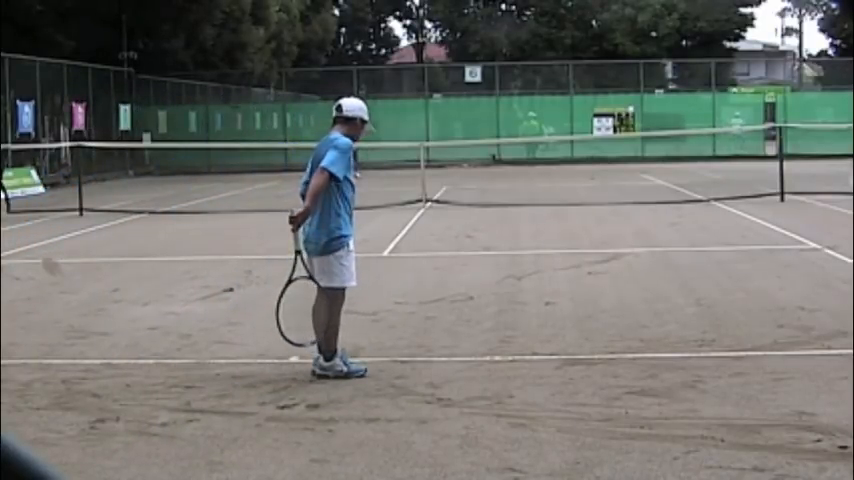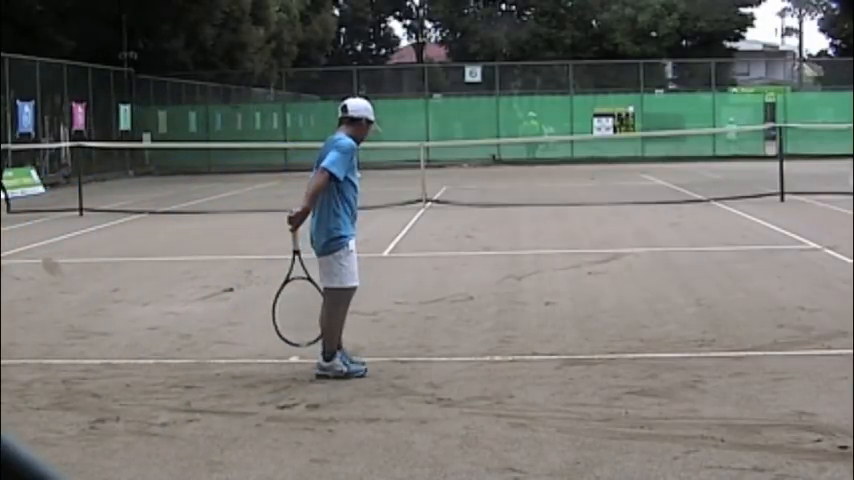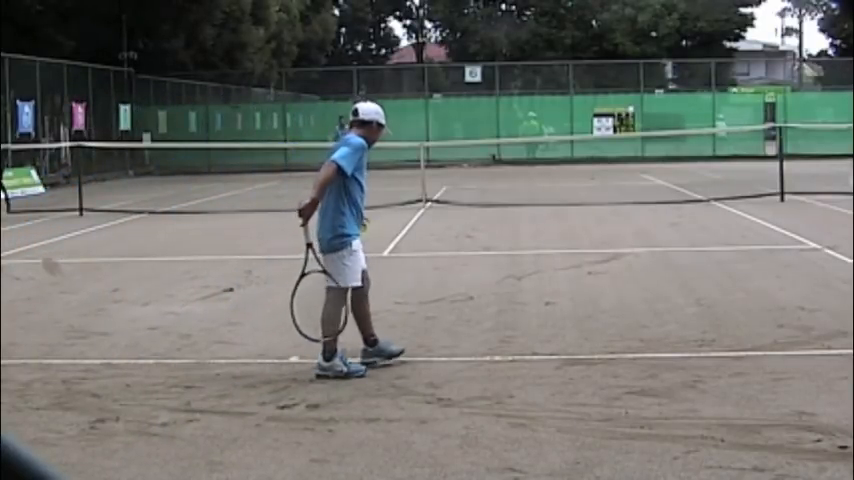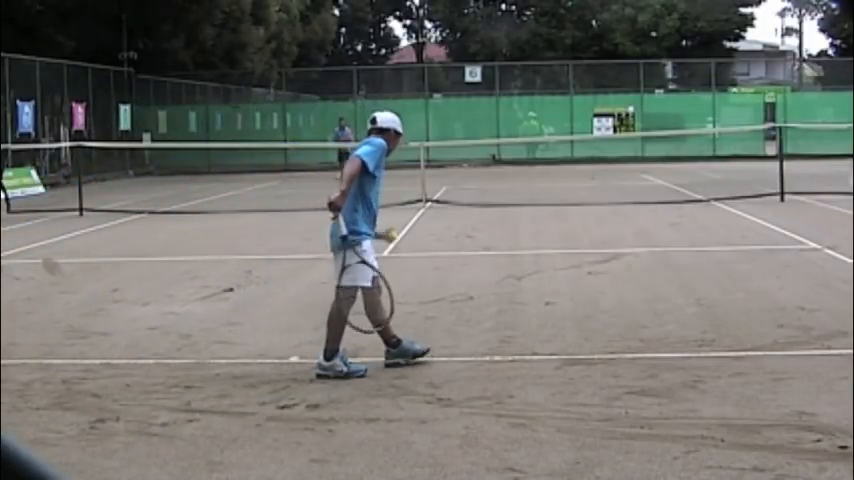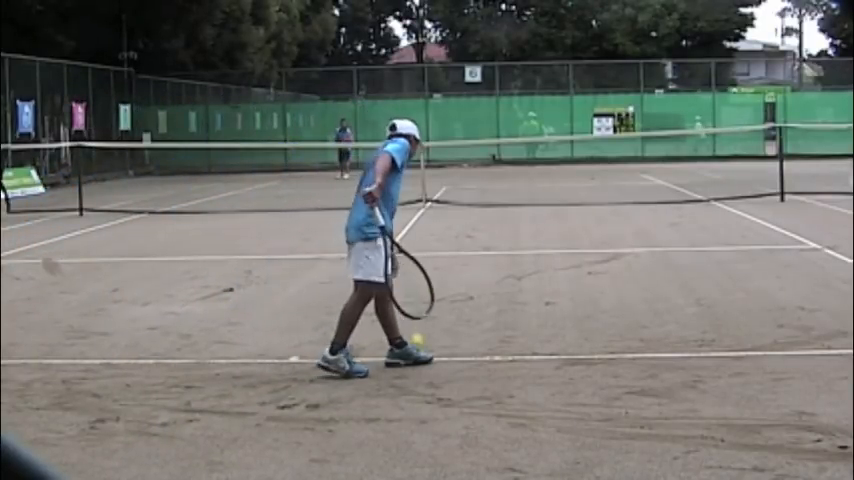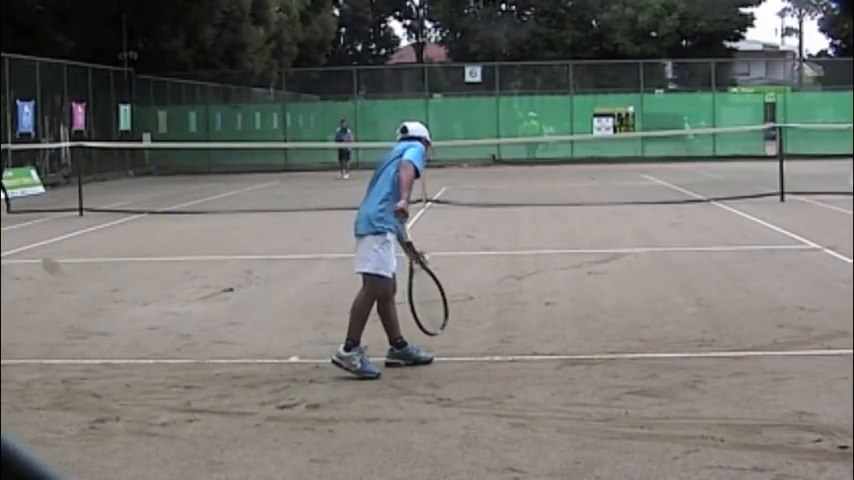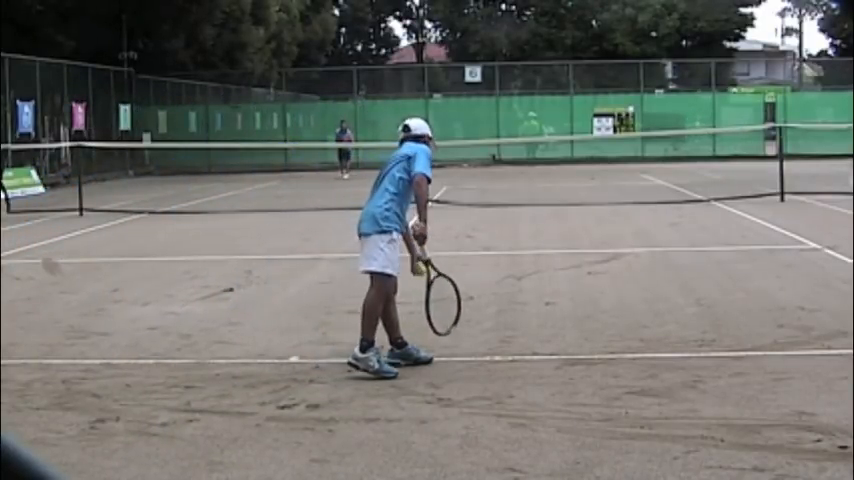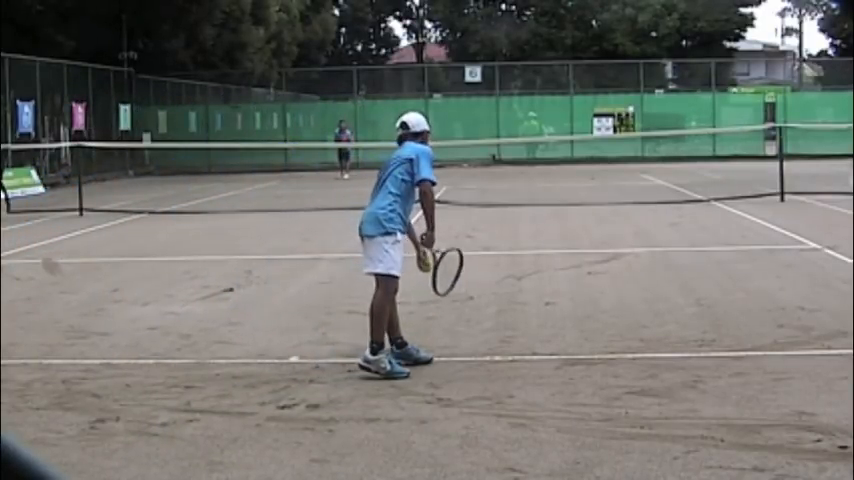
dt=0.2s
person 1, frame 1
left shoulder: (322, 146)
right shoulder: (343, 144)
left elbow: (305, 188)
right elbow: (321, 176)
right wrist: (307, 209)
left hip: (316, 233)
right hip: (335, 234)
left knee: (325, 295)
right knee: (334, 296)
left ankle: (325, 355)
right ankle: (330, 361)
person 1, frame 2
left shoulder: (333, 144)
right shoulder: (346, 145)
left elbow: (319, 181)
right elbow: (321, 177)
right wrist: (305, 209)
left hip: (330, 231)
right hip: (337, 234)
left knee: (342, 291)
right knee: (336, 295)
left ankle: (335, 351)
right ankle: (329, 360)
person 1, frame 3
left shoulder: (347, 144)
right shoulder: (356, 143)
right elbow: (329, 169)
right wrist: (313, 200)
left hip: (344, 231)
right hip: (341, 233)
left knee: (361, 286)
right knee: (338, 293)
left ankle: (372, 346)
right ankle: (329, 360)
person 1, frame 4
left shoulder: (368, 150)
right shoulder: (376, 145)
right elbow: (353, 164)
left wrist: (374, 230)
right wrist: (341, 193)
left hip: (357, 232)
right hip: (354, 233)
left knee: (372, 290)
right knee: (346, 294)
left ankle: (394, 347)
right ankle: (330, 360)
person 1, frame 5
left shoulder: (387, 151)
right shoulder: (400, 145)
right elbow: (384, 159)
right wrist: (377, 184)
left hip: (370, 228)
right hip: (369, 228)
left knee: (383, 290)
right knee: (364, 290)
left ankle: (398, 347)
right ankle: (335, 353)
person 1, frame 6
left shoulder: (399, 153)
right shoulder: (415, 148)
right elbow: (407, 169)
right wrist: (404, 199)
left hip: (379, 224)
right hip: (378, 224)
left knee: (387, 288)
right knee: (374, 286)
left ankle: (398, 347)
right ankle: (349, 350)
person 1, frame 7
left shoulder: (401, 156)
right shoulder: (420, 150)
right elbow: (420, 181)
left wrist: (414, 254)
right wrist: (422, 222)
left hip: (378, 223)
right hip: (382, 224)
left knee: (389, 288)
right knee: (381, 285)
left ankle: (398, 347)
right ankle: (364, 352)
person 1, frame 8
left shoulder: (400, 155)
right shoulder: (421, 151)
right elbow: (426, 190)
left wrist: (417, 245)
right wrist: (430, 231)
left hip: (376, 224)
right hip: (385, 226)
left knee: (389, 288)
right knee: (385, 287)
left ankle: (398, 347)
right ankle: (374, 354)
